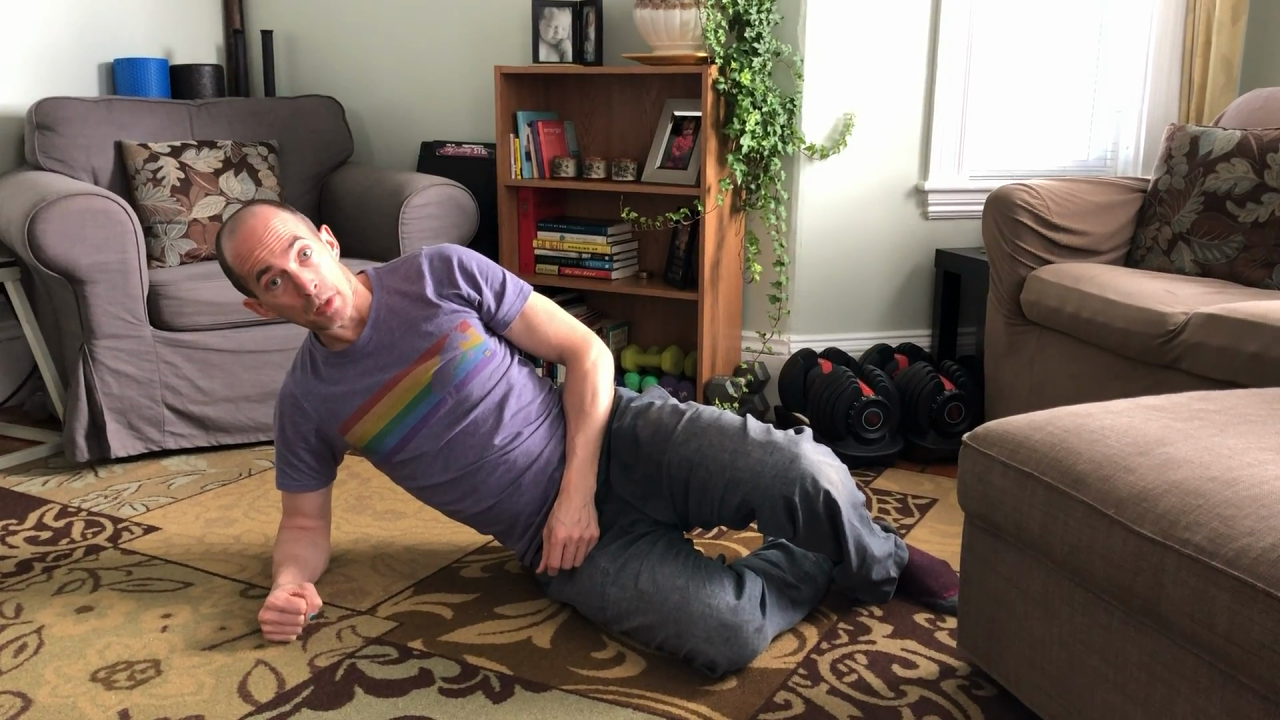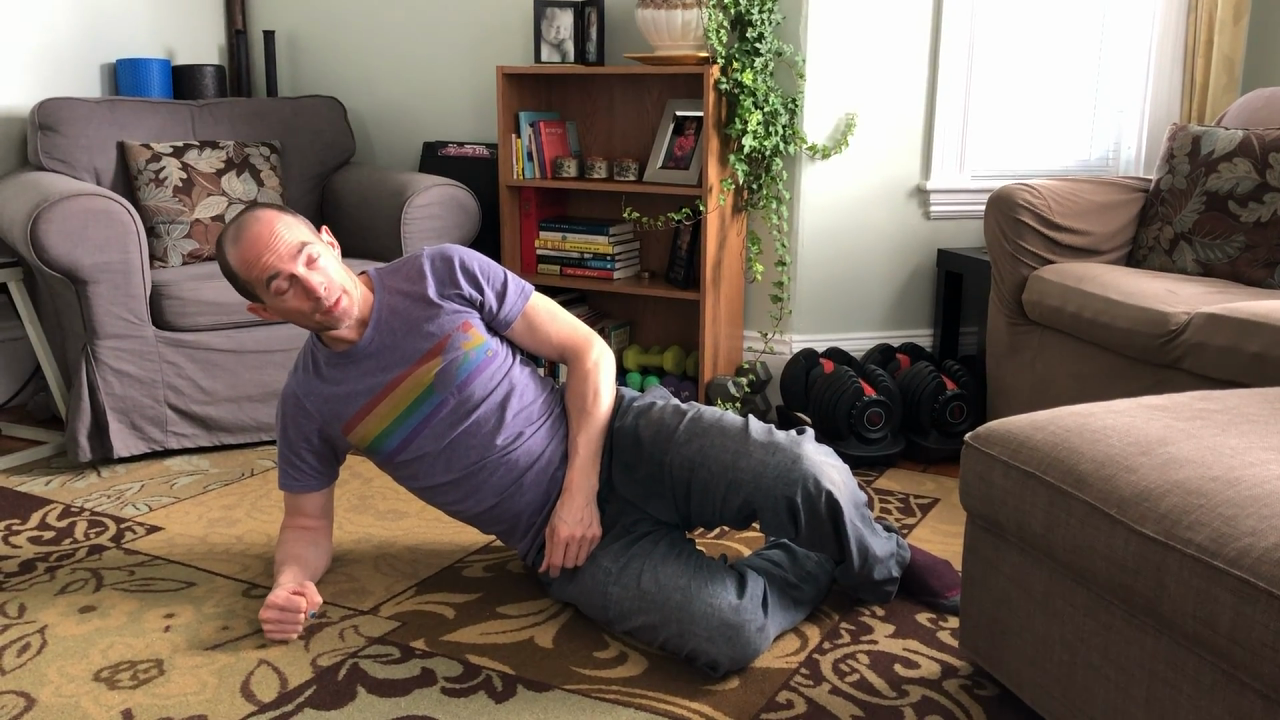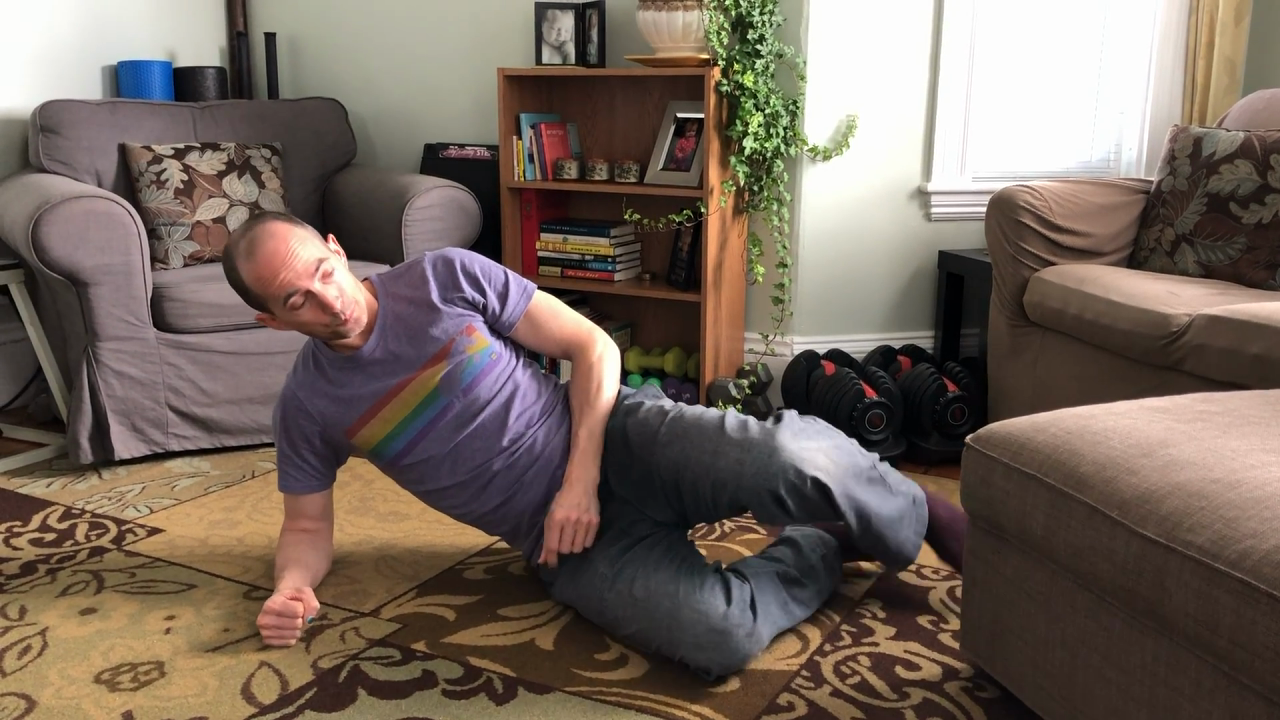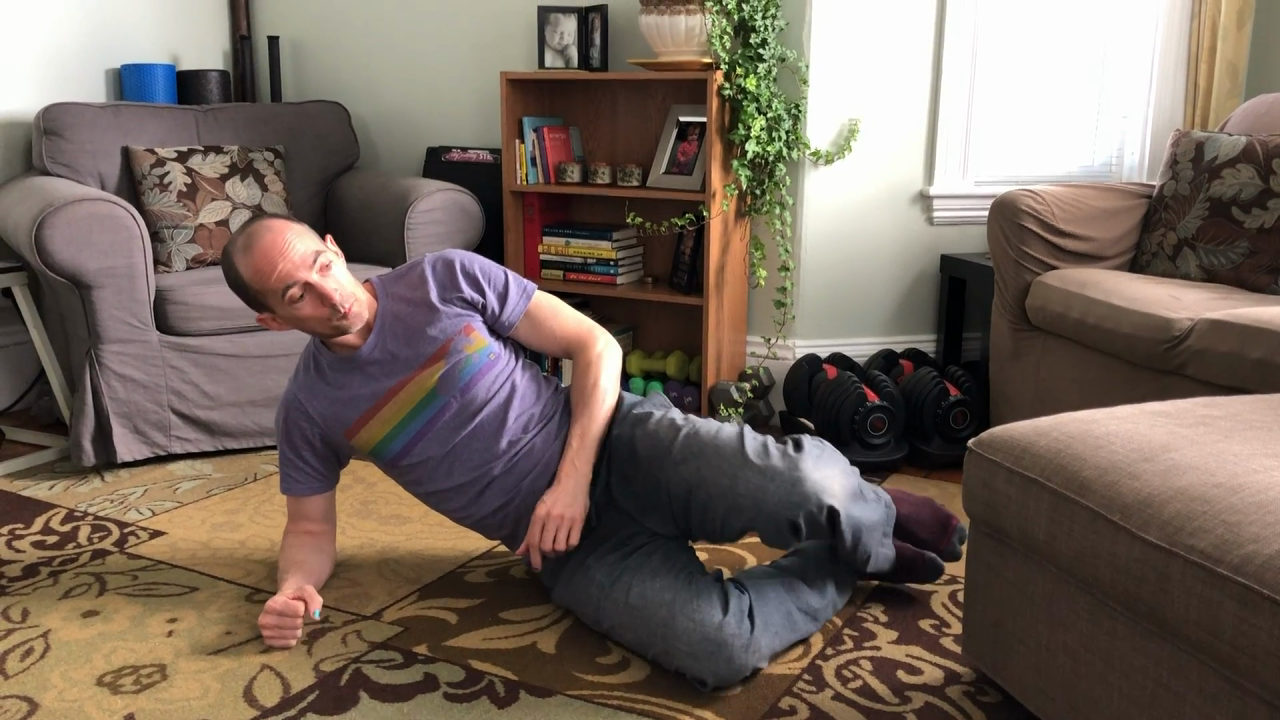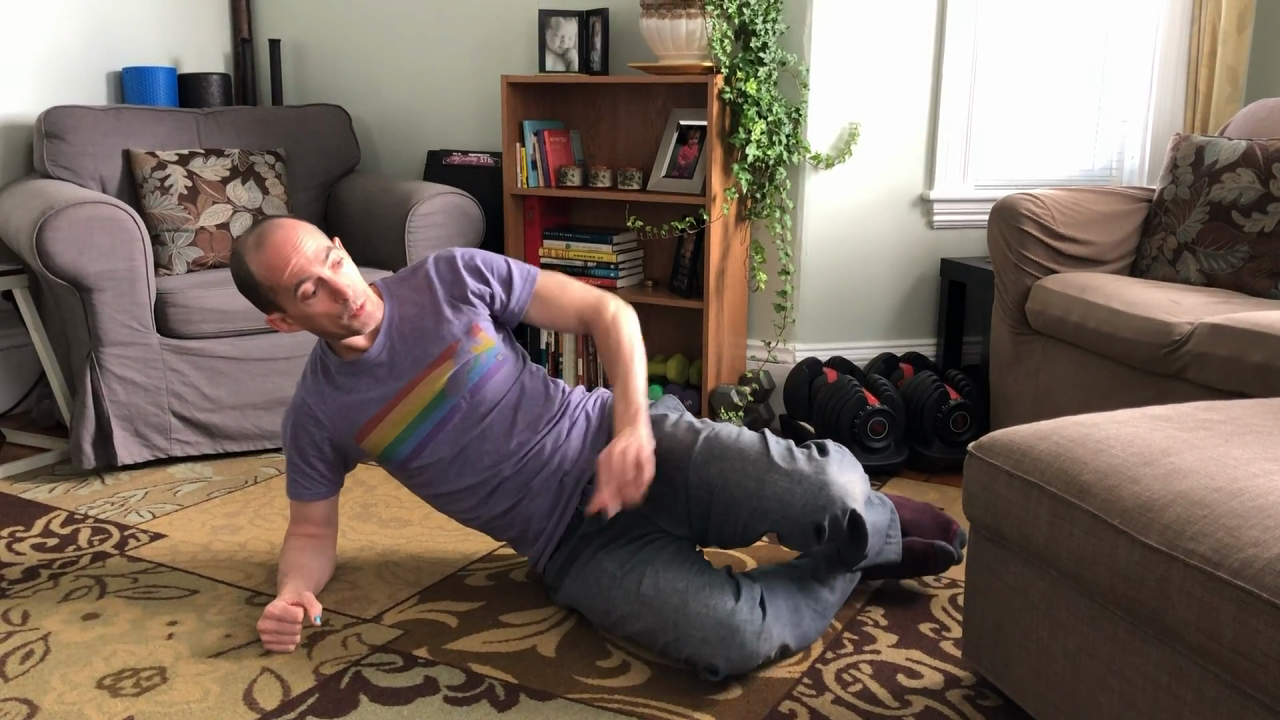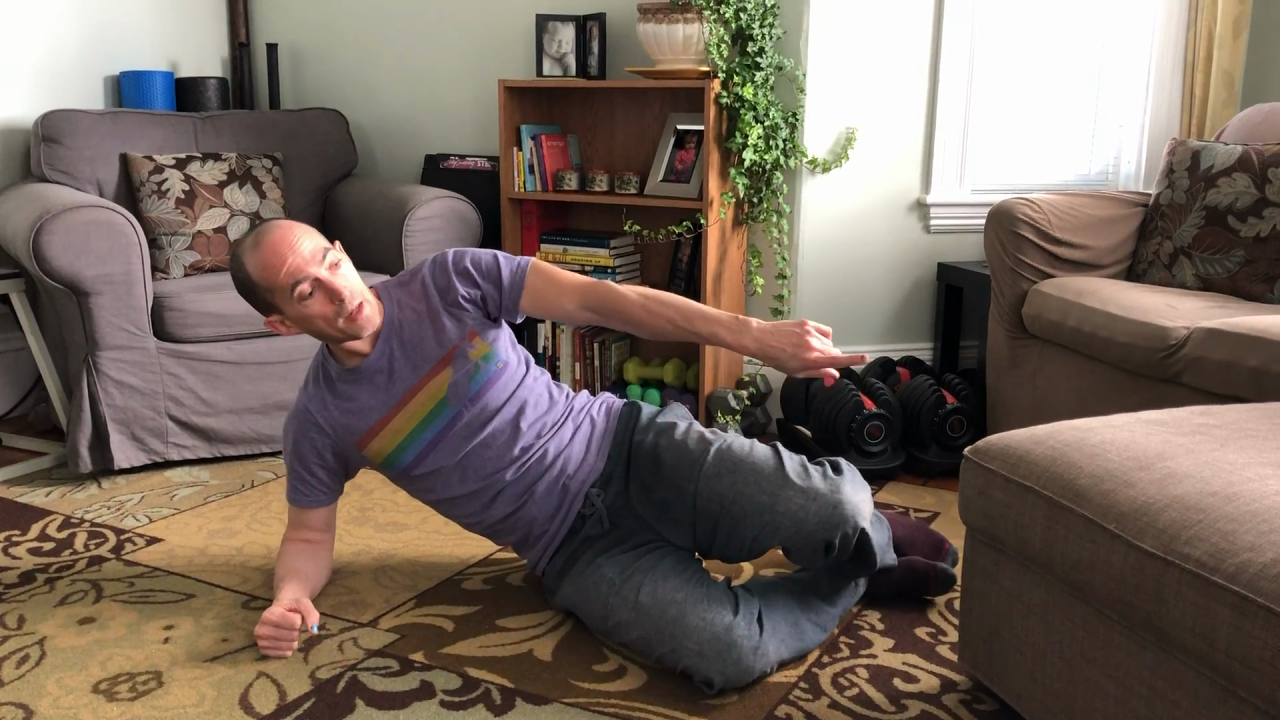
dt=0.4s
person 1, frame 1
left shoulder: (442, 272)
right shoulder: (305, 402)
left elbow: (586, 353)
right elbow: (304, 525)
left wrist: (578, 490)
right wrist: (289, 584)
left hip: (617, 440)
right hip: (551, 534)
left knee: (803, 473)
right knee: (726, 633)
left ankle: (878, 563)
right ankle: (811, 563)
person 1, frame 2
left shoulder: (443, 272)
right shoulder: (308, 402)
left elbow: (588, 353)
right elbow: (307, 523)
left wrist: (581, 489)
right wrist: (289, 582)
left hip: (620, 439)
right hip: (557, 534)
left knee: (804, 472)
right knee: (728, 633)
left ankle: (881, 562)
right ankle: (814, 559)
person 1, frame 3
left shoulder: (446, 276)
right shoulder: (306, 405)
left elbow: (592, 347)
right elbow: (307, 526)
left wrist: (581, 479)
right wrist: (290, 587)
left hip: (621, 439)
right hip: (560, 537)
left knee: (785, 459)
right knee: (719, 638)
left ankle: (903, 514)
right ankle: (821, 549)
person 1, frame 4
left shoulder: (446, 278)
right shoulder: (309, 408)
left elbow: (596, 347)
right elbow: (311, 527)
left wrist: (572, 477)
right wrist: (294, 588)
left hip: (620, 446)
right hip: (571, 546)
left knee: (799, 485)
right knee: (719, 649)
left ankle: (870, 518)
right ankle: (846, 562)
person 1, frame 5
left shoulder: (449, 277)
right shoulder: (317, 414)
left elbow: (608, 312)
right elbow: (311, 532)
left wrist: (632, 424)
right wrist: (292, 593)
left hip: (618, 446)
right hip: (573, 540)
left knee: (825, 493)
right knee: (730, 639)
left ankle: (872, 522)
right ankle: (859, 560)
person 1, frame 6
left shoulder: (448, 281)
right shoulder: (319, 421)
left elbow: (600, 301)
right elbow: (309, 536)
left wrist: (752, 335)
right wrist: (288, 597)
left hip: (631, 448)
right hip: (576, 546)
left knee: (832, 511)
right knee: (727, 653)
left ankle: (867, 536)
right ankle: (853, 577)
